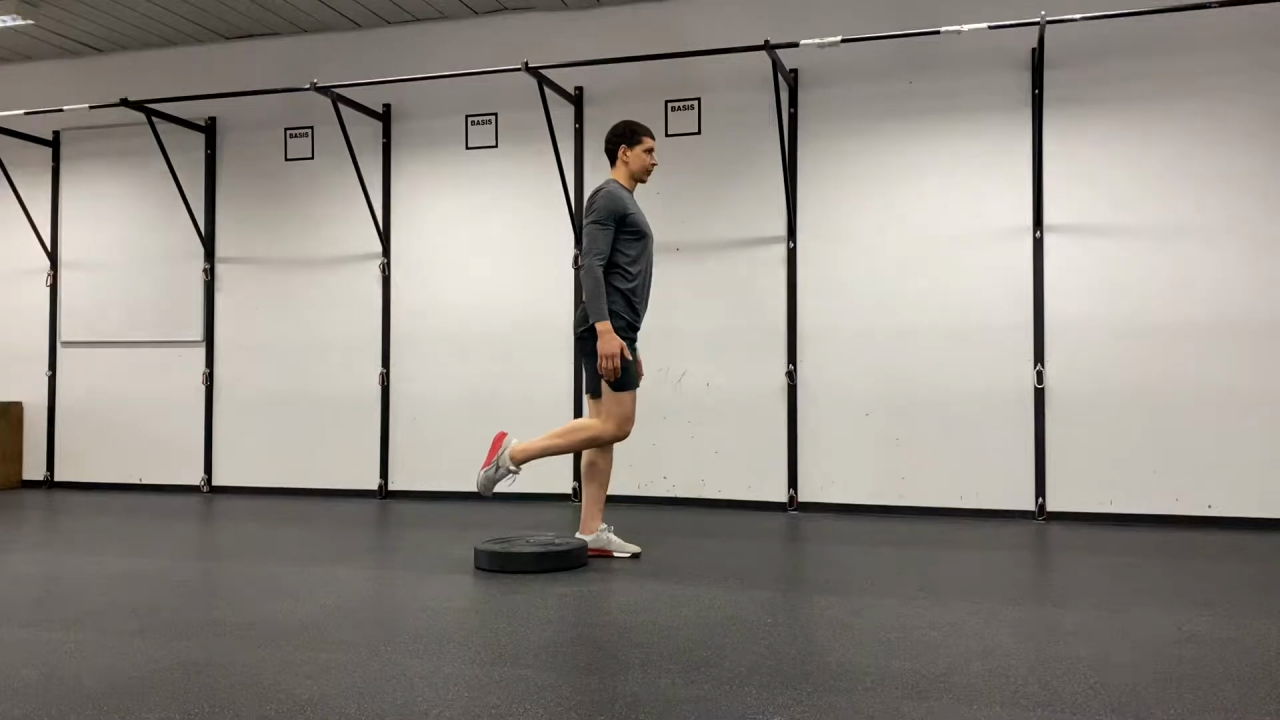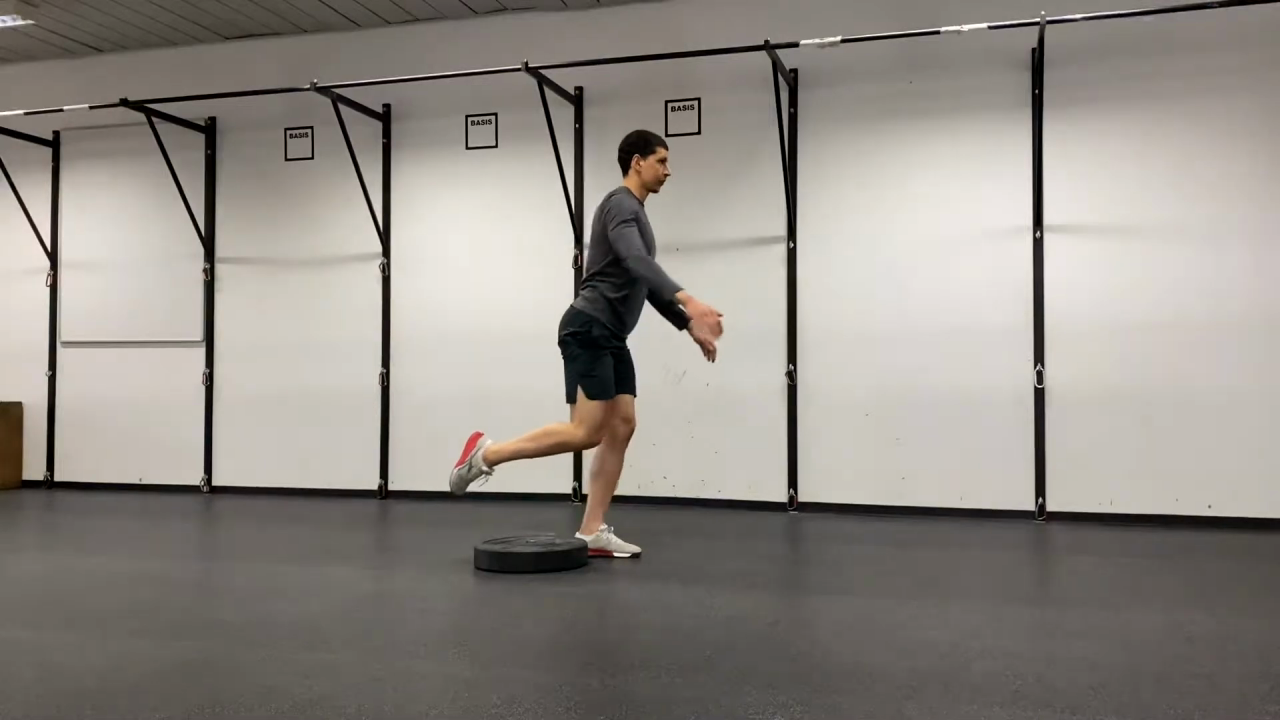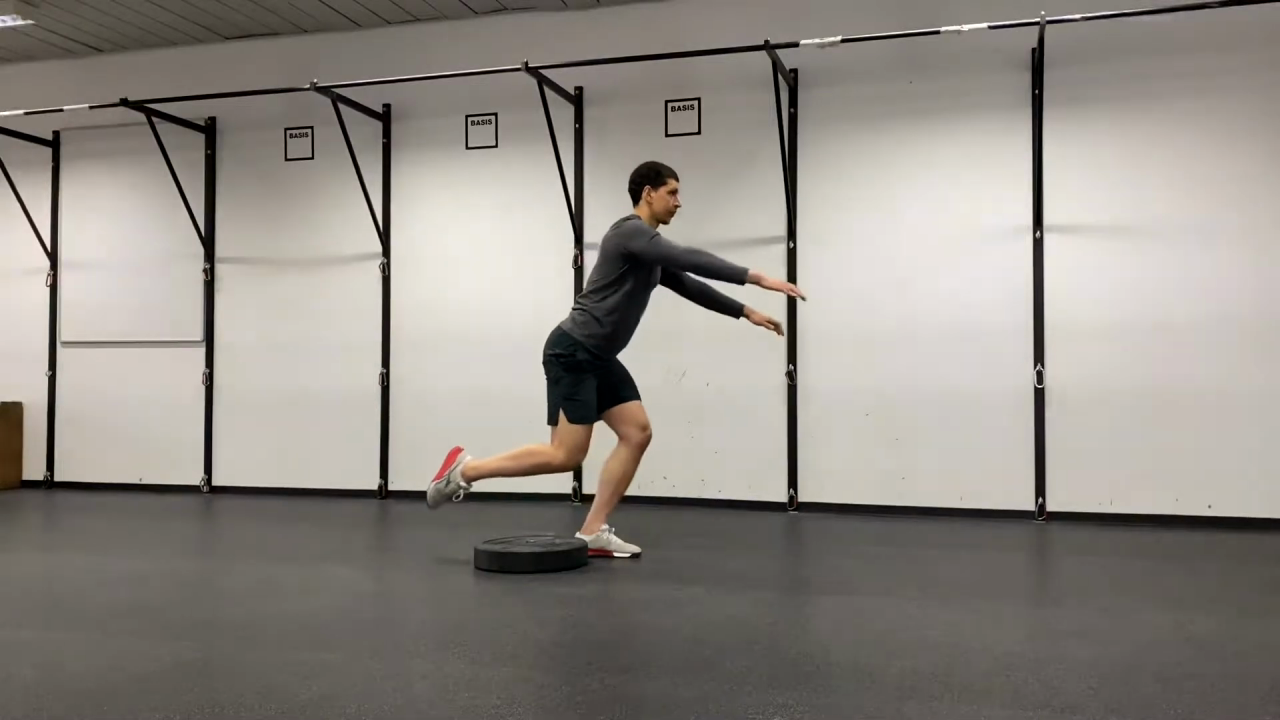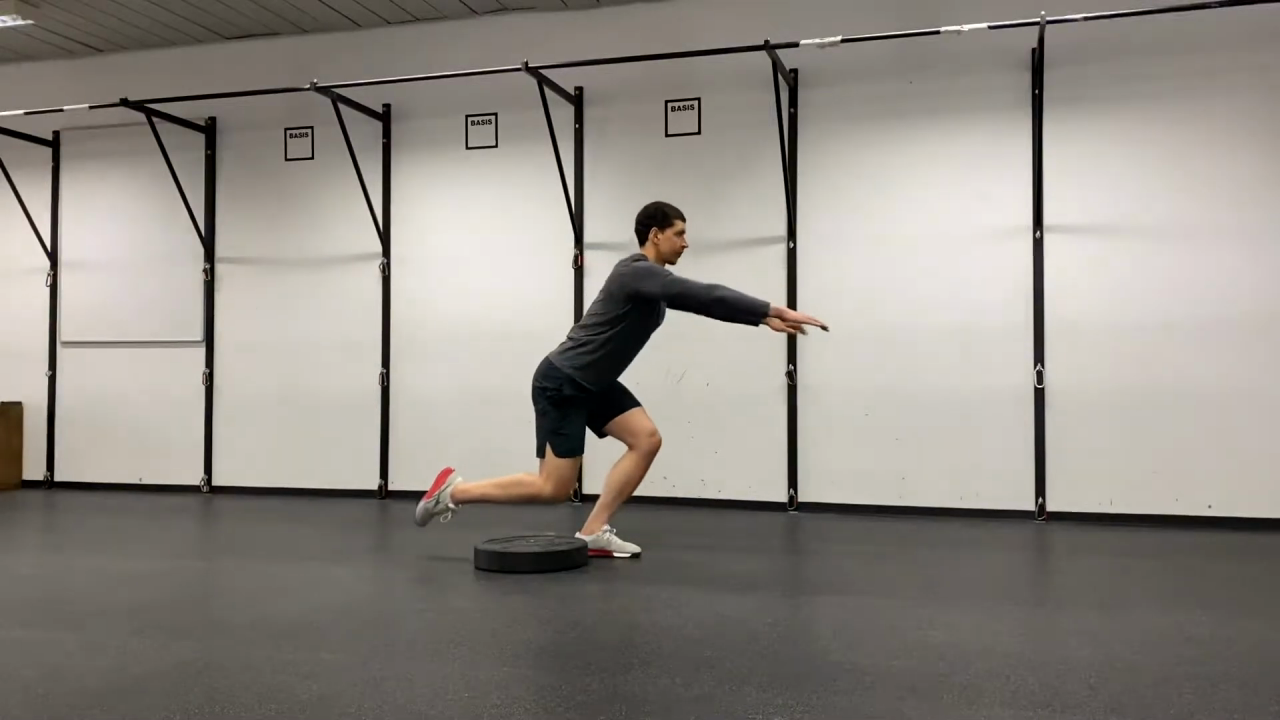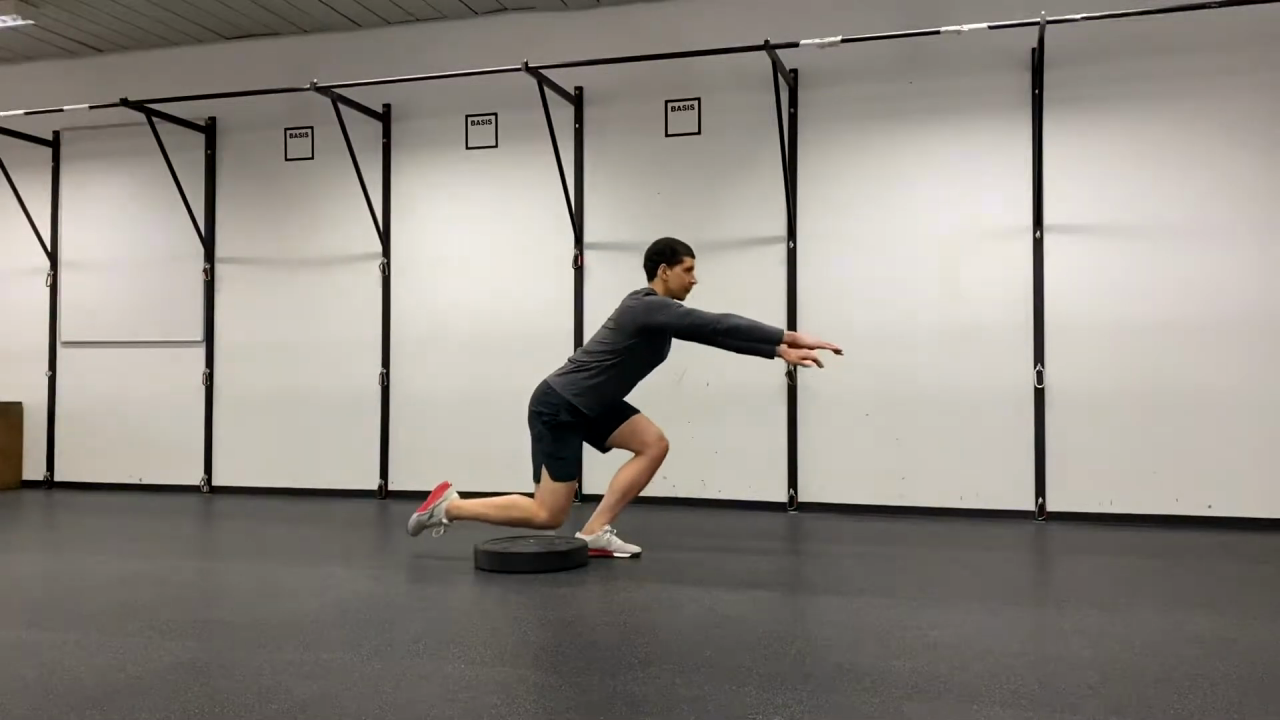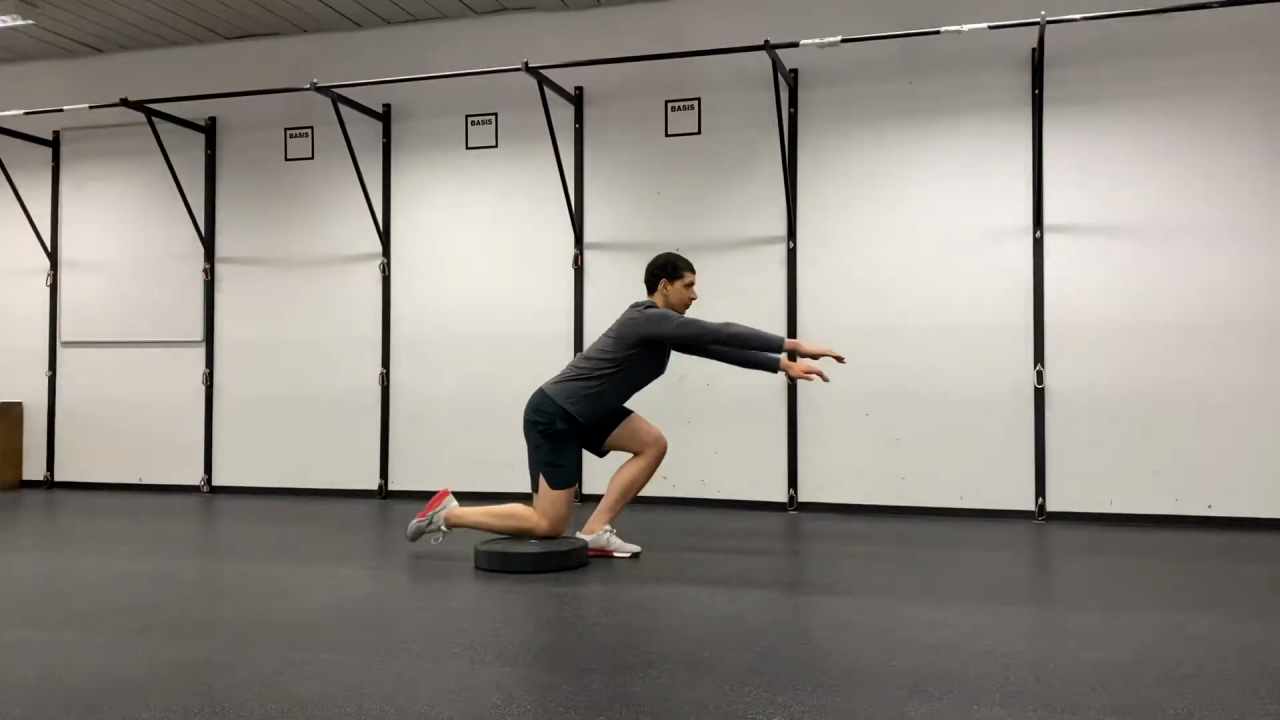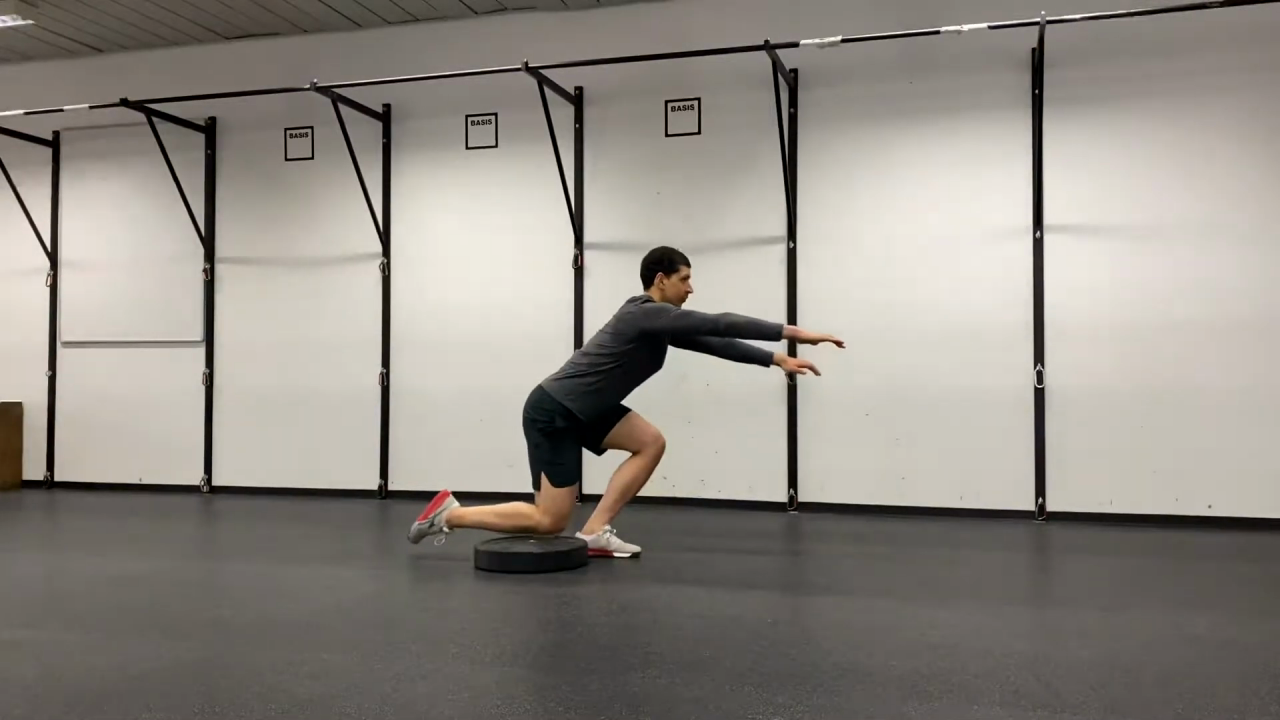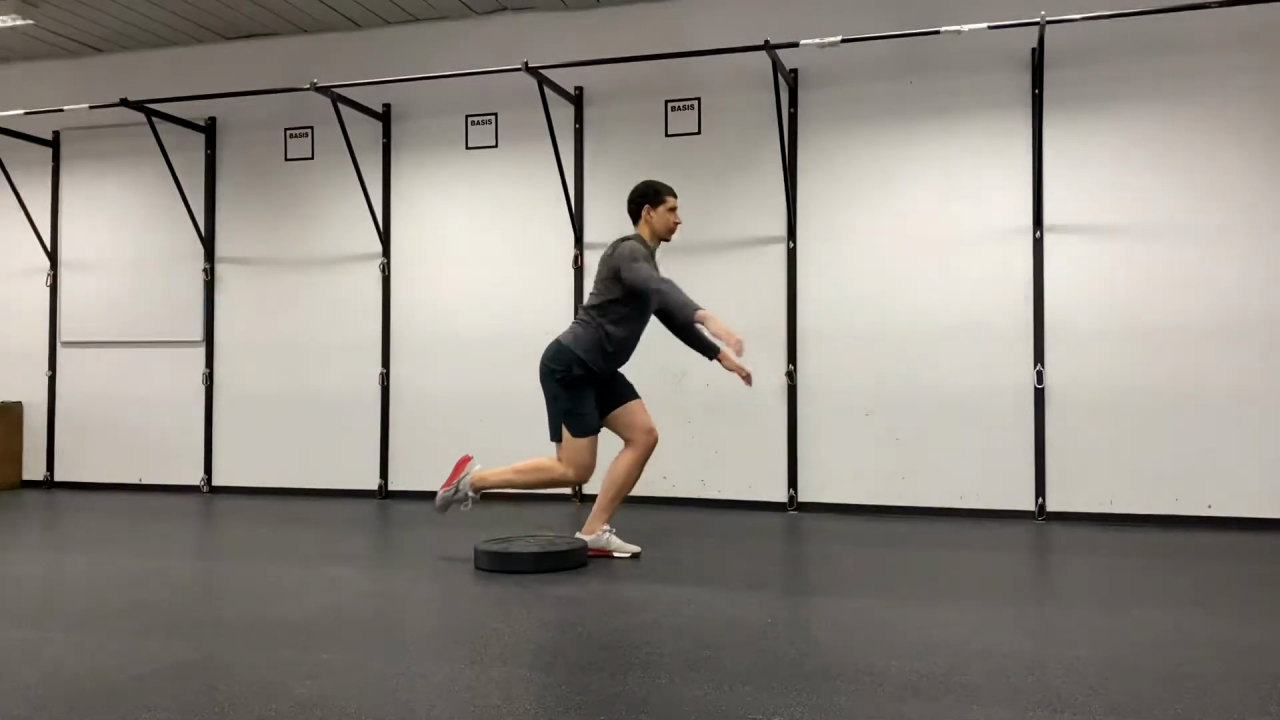
dt=0.5s
person 1, frame 1
left shoulder: (625, 205)
right shoulder: (608, 198)
right elbow: (591, 267)
left wrist: (628, 343)
right wrist: (606, 329)
left hip: (616, 329)
right hip: (606, 327)
left knee: (605, 429)
right knee: (614, 426)
left ankle: (591, 532)
right ankle: (513, 453)
person 1, frame 2
left shoulder: (632, 212)
right shoulder: (620, 205)
left elbow: (642, 280)
right elbow: (635, 261)
left wrist: (690, 324)
right wrist: (688, 299)
left hip: (609, 335)
right hip: (589, 329)
left knee: (621, 428)
right knee: (585, 432)
left ankle: (592, 532)
right ankle: (488, 454)
person 1, frame 3
left shoulder: (648, 252)
right shoulder: (630, 232)
left elbow: (688, 283)
right elbow: (687, 258)
left wrist: (745, 311)
right wrist: (755, 277)
left hip: (597, 357)
right hip: (572, 352)
left knee: (637, 433)
right knee: (565, 455)
left ankle: (593, 532)
right ankle: (465, 470)
person 1, frame 4
left shoulder: (653, 281)
right shoulder: (636, 273)
left elbow: (701, 303)
right elbow: (704, 295)
left wrist: (764, 319)
right wrist: (776, 309)
left hip: (591, 382)
right hip: (561, 383)
left knee: (647, 439)
right knee: (553, 488)
left ankle: (594, 532)
right ankle: (453, 491)
person 1, frame 5
left shoulder: (661, 313)
right shoulder: (647, 308)
left elbow: (715, 334)
right elbow: (717, 325)
left wrist: (780, 350)
right wrist: (790, 336)
left hip: (587, 404)
right hip: (558, 407)
left knee: (654, 445)
right knee: (548, 515)
left ankle: (595, 533)
right ankle: (446, 507)
person 1, frame 6
left shoulder: (660, 325)
right shoulder: (649, 320)
left elbow: (715, 348)
right elbow: (719, 334)
left wrist: (782, 365)
right wrist: (791, 344)
left hip: (581, 411)
right hip: (553, 415)
left knee: (653, 445)
right knee: (548, 524)
left ankle: (595, 532)
right ankle: (446, 513)
person 1, frame 7
left shoulder: (658, 322)
right shoulder: (645, 313)
left elbow: (712, 341)
right elbow: (716, 324)
left wrist: (776, 358)
right wrist: (791, 332)
left hip: (579, 408)
right hip: (552, 412)
left knee: (651, 444)
right knee: (550, 521)
left ankle: (595, 532)
right ankle: (449, 514)
person 1, frame 8
left shoulder: (643, 264)
right shoulder: (628, 252)
left elbow: (672, 317)
right elbow: (662, 287)
left wrist: (719, 355)
right wrist: (709, 319)
left hip: (595, 369)
right hip: (569, 366)
left knee: (643, 435)
right knee: (574, 471)
left ankle: (594, 533)
right ankle: (474, 478)
